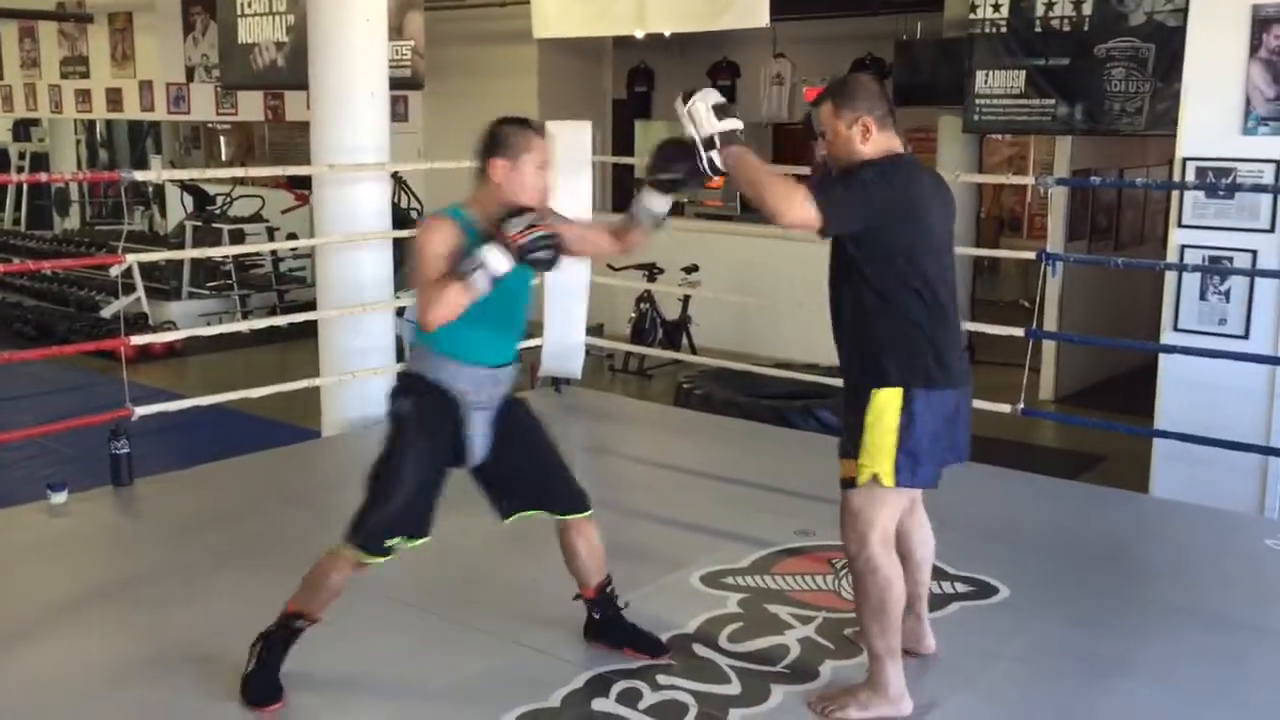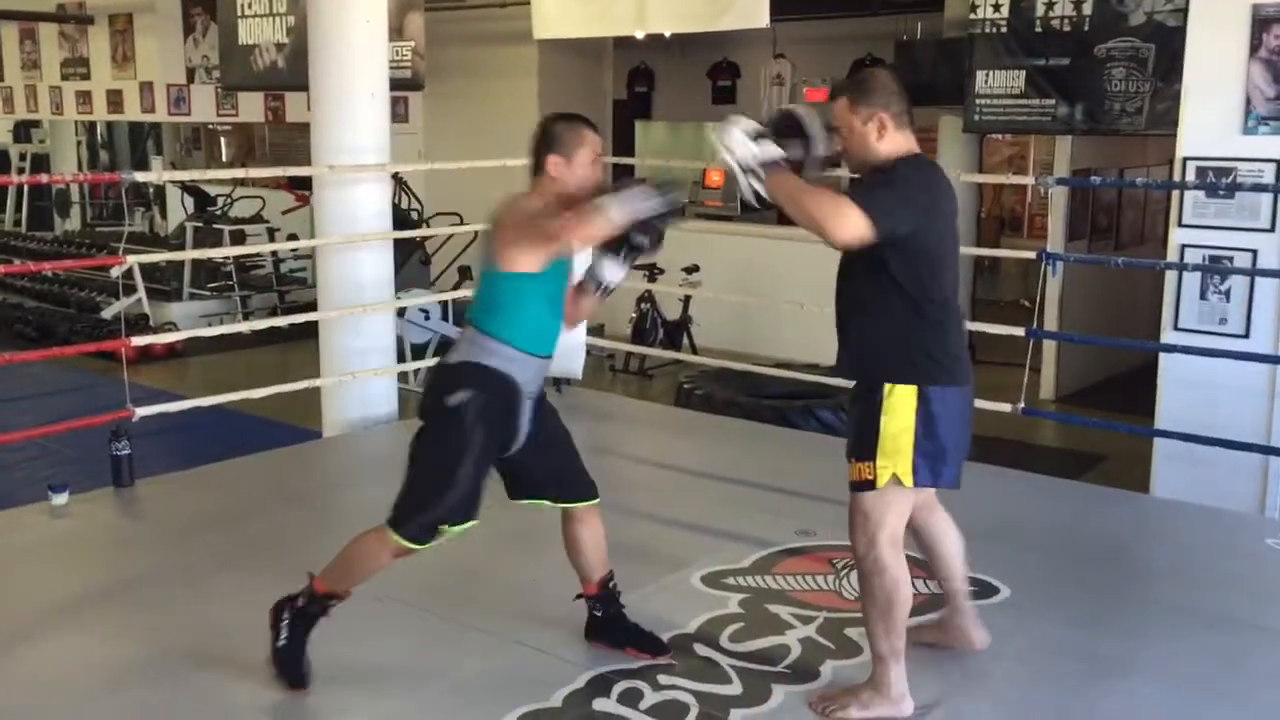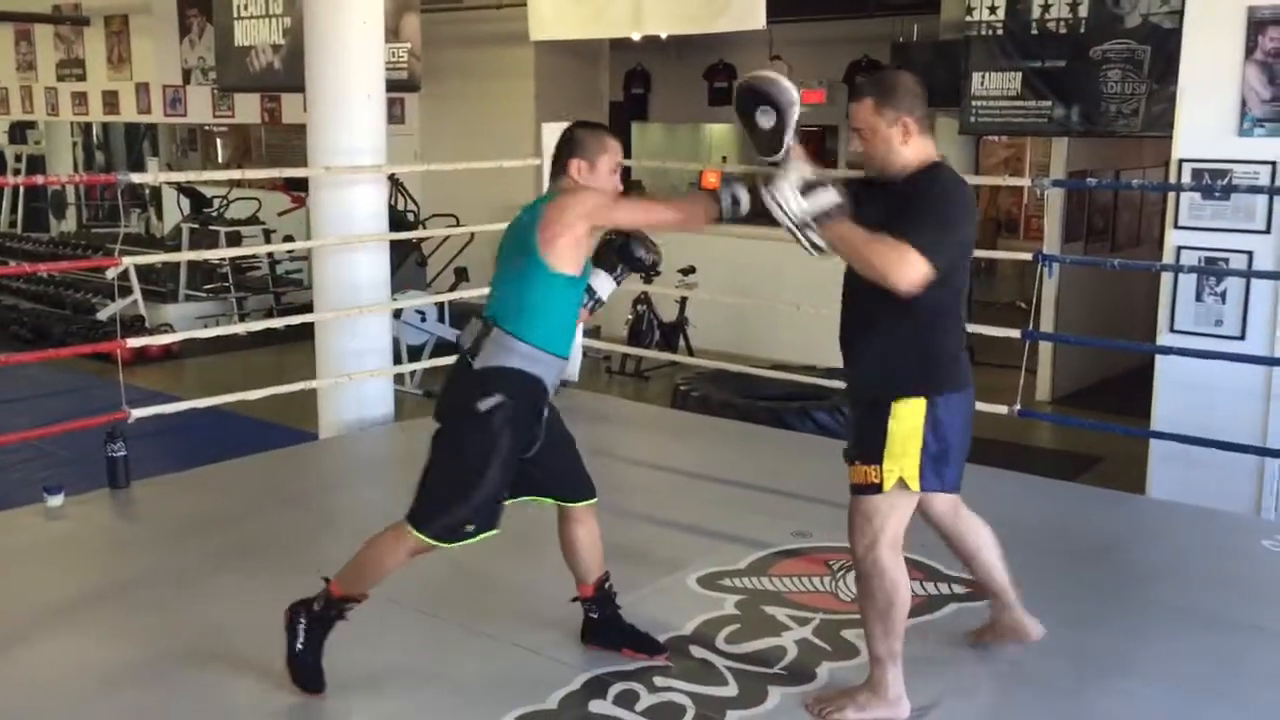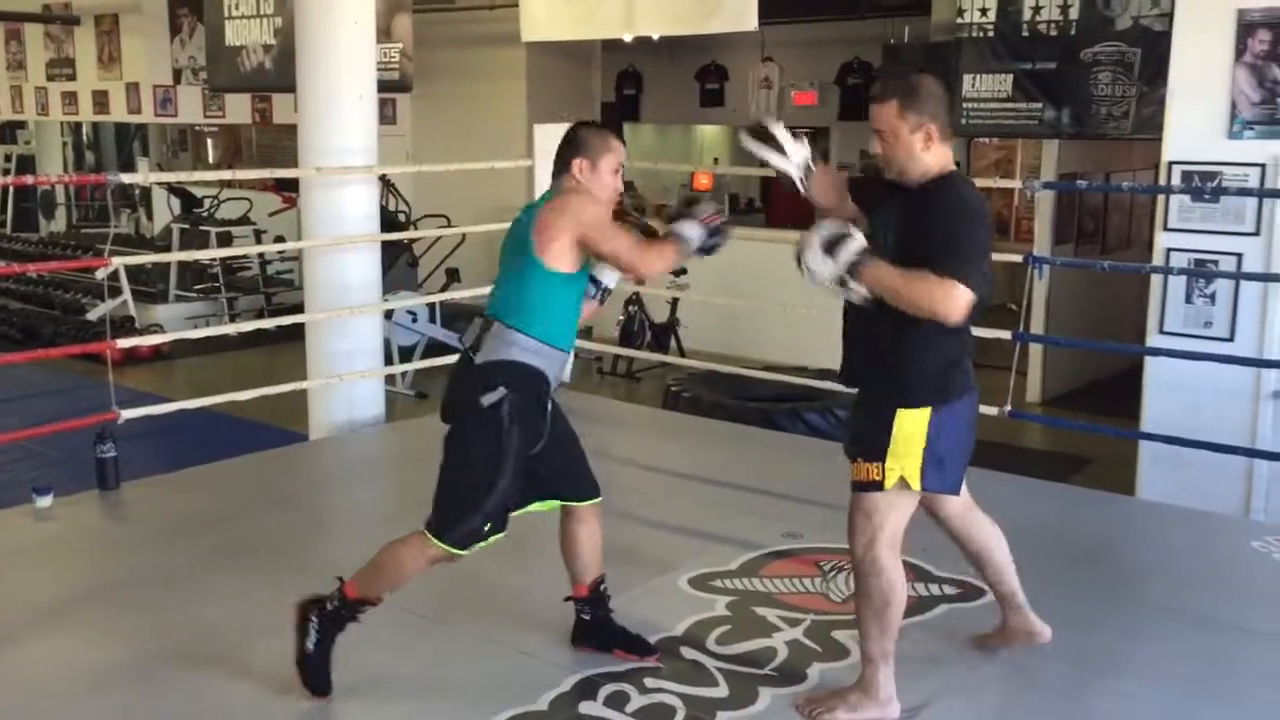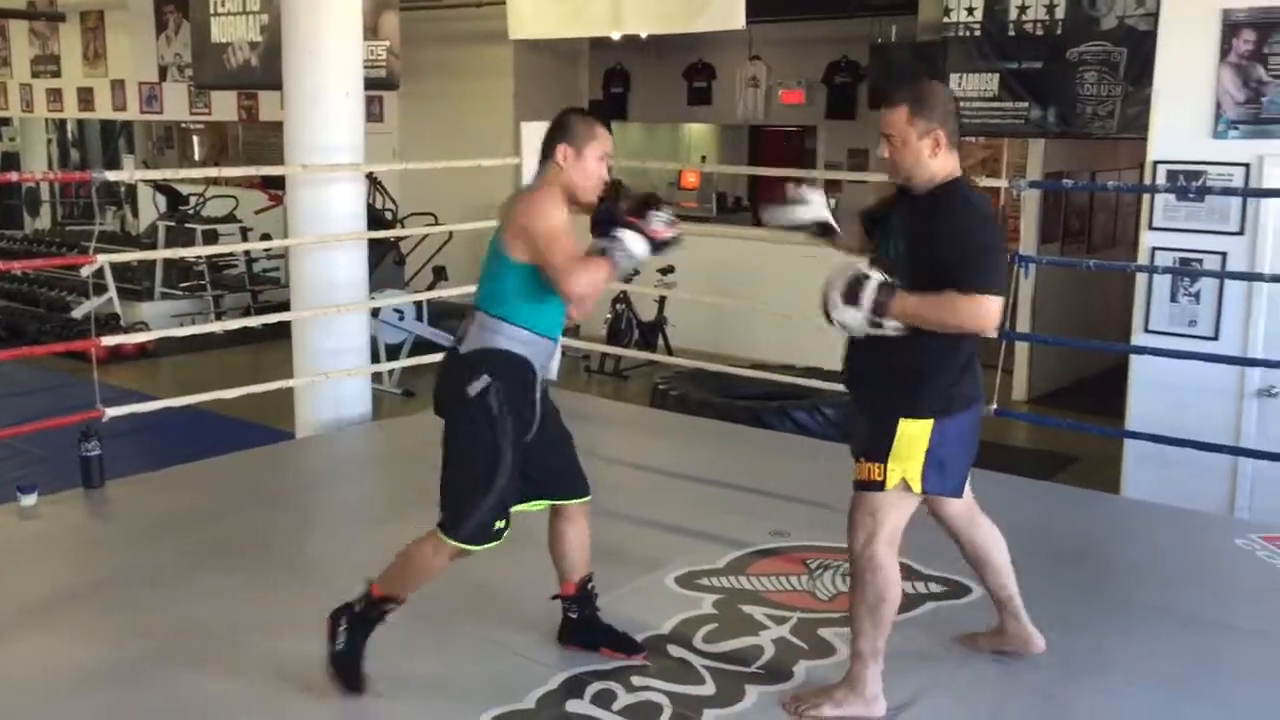
dt=0.1s
person 1, frame 1
left shoulder: (882, 182)
right shoulder: (919, 182)
left elbow: (789, 209)
left wrist: (725, 141)
left hip: (900, 386)
right hip: (927, 377)
left knee: (867, 533)
right knee: (904, 505)
right ankle: (915, 626)
person 1, frame 2
left shoulder: (909, 184)
right shoulder: (914, 181)
left elbow: (840, 225)
right elbow: (849, 219)
left wrist: (767, 167)
right wrist: (799, 163)
left hip: (907, 385)
right hip: (924, 376)
left knee: (874, 533)
right knee: (920, 506)
right ankle: (960, 621)
person 1, frame 3
left shoulder: (942, 196)
right shoulder: (887, 184)
left elbow: (901, 273)
right elbow: (842, 208)
left wrist: (821, 214)
right wrist: (782, 139)
left hip: (913, 394)
right hip: (897, 386)
left knee: (873, 540)
right knee: (942, 507)
right ankle: (1012, 615)
person 1, frame 4
left shoulder: (960, 210)
right shoulder: (904, 189)
left elbow: (947, 303)
right elbow: (849, 209)
left wrist: (861, 263)
right wrist: (801, 166)
left hip: (917, 400)
right hip: (899, 389)
left knee: (872, 538)
right knee: (954, 507)
right ankle: (1021, 619)
person 1, frame 5
left shoulder: (968, 215)
right shoulder: (908, 199)
left elbow: (982, 312)
right elbow: (865, 244)
left wrist: (886, 302)
right wrist: (822, 219)
left hip: (925, 402)
right hip: (901, 393)
left knee: (872, 538)
right knee: (958, 511)
right ankle: (1017, 628)
person 2, frame 1
left shoulder: (535, 222)
right shoulder: (441, 230)
left elbow: (619, 245)
right elbow: (433, 314)
left wrist: (656, 194)
right wrist: (496, 251)
left hip: (495, 402)
right hip: (435, 403)
left knee: (574, 511)
right knee: (373, 542)
left ankle: (604, 617)
right ankle: (275, 644)
person 2, frame 2
left shoulder: (551, 218)
right shoulder: (539, 218)
left elbow: (568, 316)
right elbow: (582, 227)
left wrist: (615, 262)
right wrist: (642, 198)
left hip: (516, 391)
right hip: (475, 388)
left knee: (580, 500)
right knee: (412, 531)
left ankle: (605, 616)
right ankle: (298, 614)
person 2, frame 3
left shoulder: (540, 221)
right shoulder: (578, 207)
right elbow: (671, 214)
left wrist: (605, 274)
right wrist: (732, 198)
left hip: (519, 388)
right hip: (498, 392)
left knee: (579, 499)
right knee: (428, 528)
left ankle: (601, 620)
right ankle: (316, 613)
person 2, frame 4
left shoulder: (551, 221)
right shoulder: (573, 209)
left elbow: (566, 311)
right elbow: (648, 261)
left wrist: (610, 269)
right wrist: (692, 230)
left hip: (523, 386)
right hip: (501, 387)
left knee: (583, 500)
right knee: (450, 536)
left ankle: (593, 621)
right ankle: (329, 614)
person 2, frame 5
left shoulder: (548, 216)
right shoulder: (542, 206)
left elbow: (575, 307)
right elbow: (578, 288)
left wrist: (625, 241)
right wrist: (636, 239)
left hip: (521, 378)
right hip: (489, 378)
left knee: (572, 500)
right knee: (467, 532)
left ankle: (580, 618)
right ankle: (360, 617)
